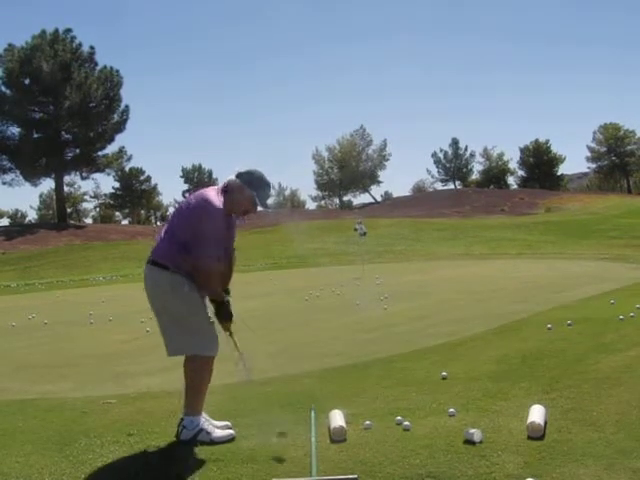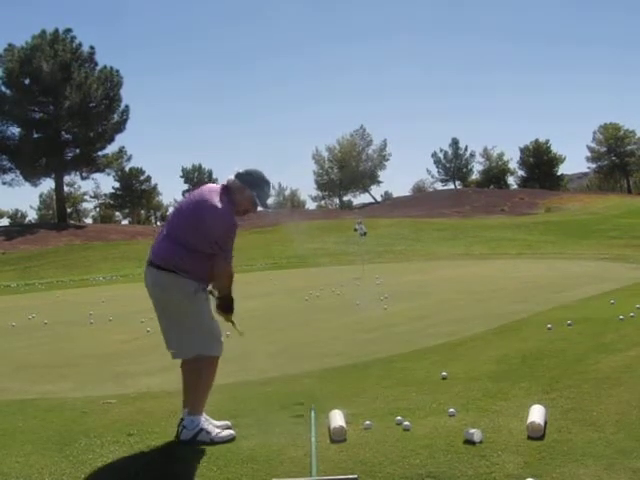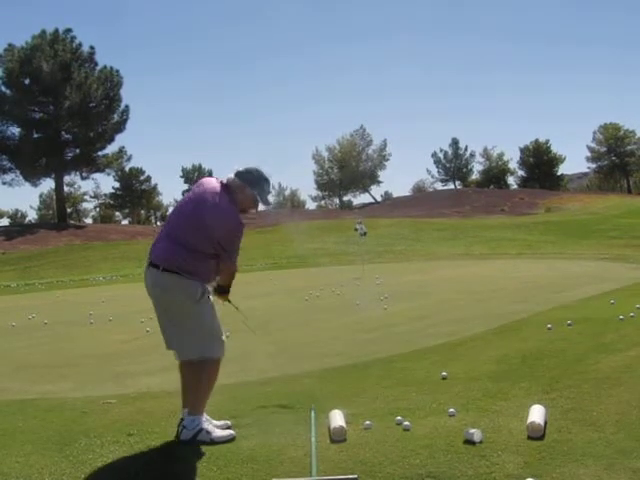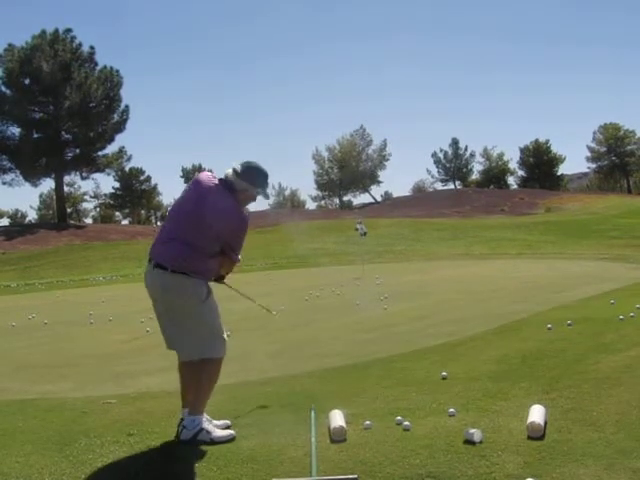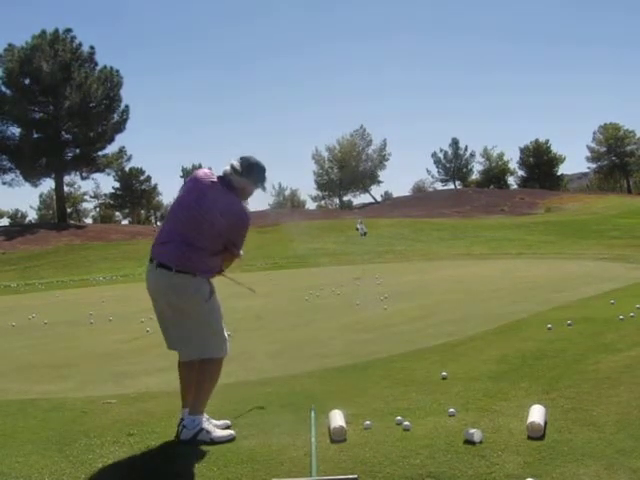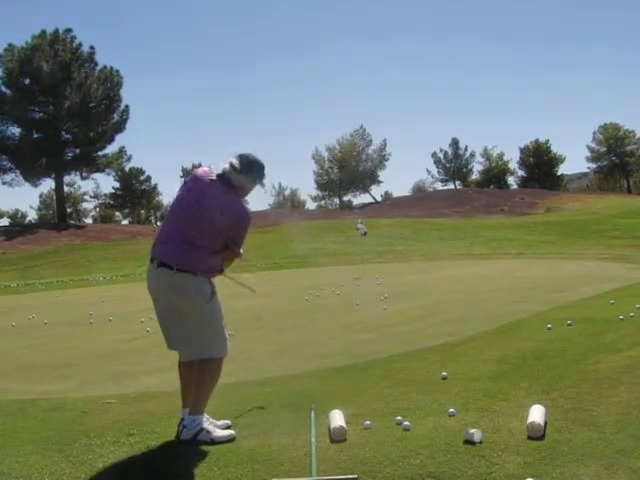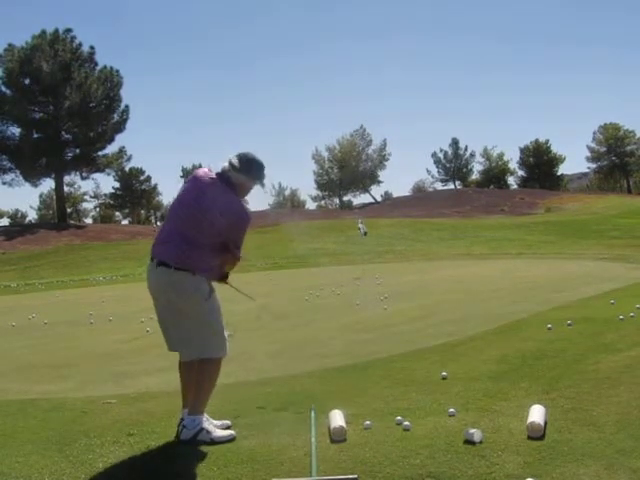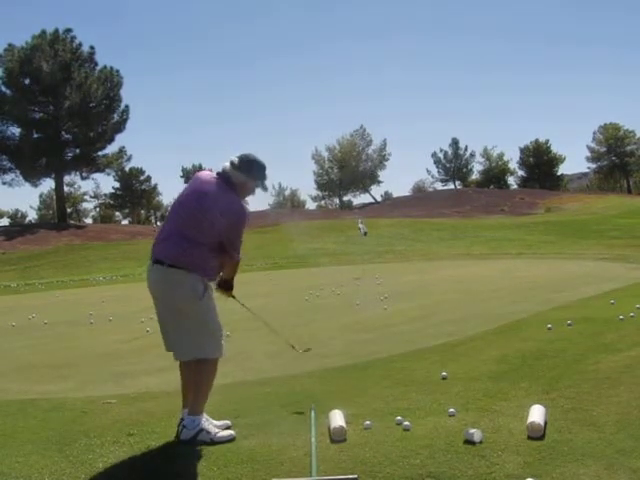
dt=0.1s
person 1, frame 1
left shoulder: (229, 211)
right shoulder: (210, 207)
left elbow: (226, 254)
right elbow: (206, 265)
left wrist: (223, 294)
right wrist: (219, 303)
left hip: (179, 278)
right hip: (170, 279)
left knee: (203, 346)
right knee: (204, 347)
left ankle: (192, 415)
right ankle: (191, 424)
person 1, frame 2
left shoulder: (211, 192)
right shoulder: (224, 216)
right elbow: (222, 267)
left wrist: (221, 295)
right wrist: (226, 301)
left hip: (161, 274)
right hip: (178, 281)
left knee: (193, 348)
right knee: (209, 349)
left ankle: (191, 415)
right ankle: (192, 424)
person 1, frame 3
left shoulder: (208, 186)
right shoulder: (230, 217)
right elbow: (227, 265)
left wrist: (216, 282)
right wrist: (223, 287)
left hip: (160, 275)
right hip: (180, 282)
left knee: (194, 349)
right knee: (211, 350)
left ankle: (191, 415)
right ankle: (192, 424)
person 1, frame 4
left shoulder: (202, 181)
right shoulder: (237, 216)
right elbow: (230, 258)
right wrist: (218, 275)
left hip: (156, 272)
right hip: (184, 282)
left knee: (189, 348)
right knee: (213, 351)
left ankle: (190, 416)
right ankle: (193, 424)
person 1, frame 5
left shoulder: (199, 178)
right shoulder: (238, 213)
right elbow: (231, 254)
right wrist: (217, 268)
left hip: (158, 273)
right hip: (186, 281)
left knee: (190, 348)
right knee: (214, 350)
left ankle: (190, 415)
right ankle: (193, 424)
person 1, frame 6
left shoulder: (199, 177)
right shoulder: (238, 212)
right elbow: (232, 252)
right wrist: (217, 265)
left hip: (158, 271)
right hip: (187, 280)
left knee: (190, 348)
right knee: (214, 350)
left ankle: (190, 415)
right ankle: (193, 424)
person 1, frame 7
left shoulder: (199, 178)
right shoulder: (237, 212)
right elbow: (232, 255)
right wrist: (221, 273)
left hip: (159, 271)
right hip: (186, 279)
left knee: (191, 348)
right knee: (213, 350)
left ankle: (190, 415)
right ankle: (193, 424)
person 1, frame 8
left shoulder: (203, 179)
right shoulder: (233, 207)
right elbow: (231, 255)
left wrist: (217, 277)
right wrist: (226, 282)
left hip: (163, 271)
right hip: (183, 278)
left knee: (192, 348)
right knee: (208, 350)
left ankle: (191, 415)
right ankle: (192, 425)
